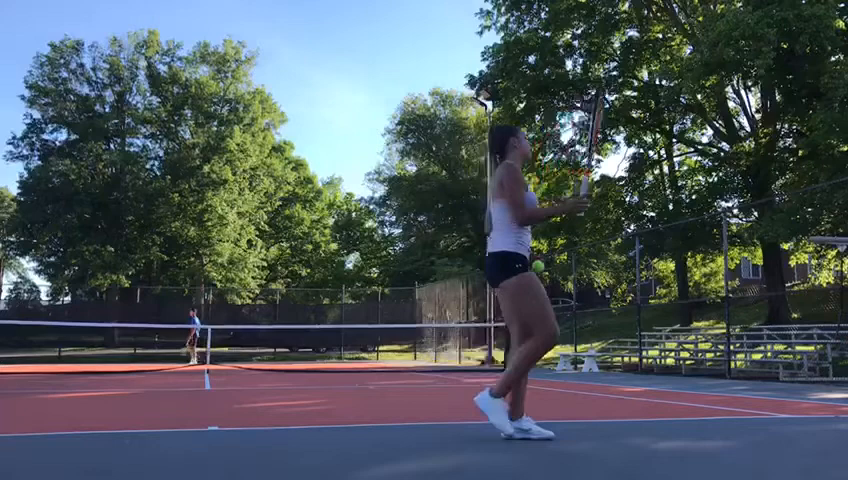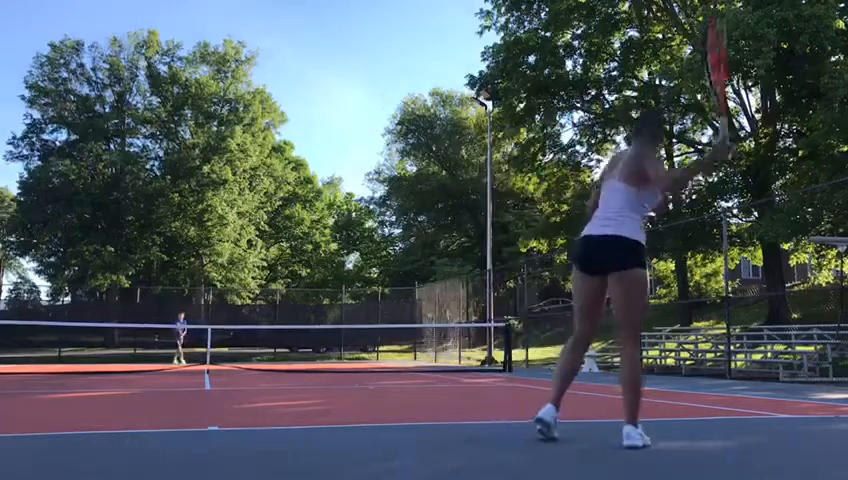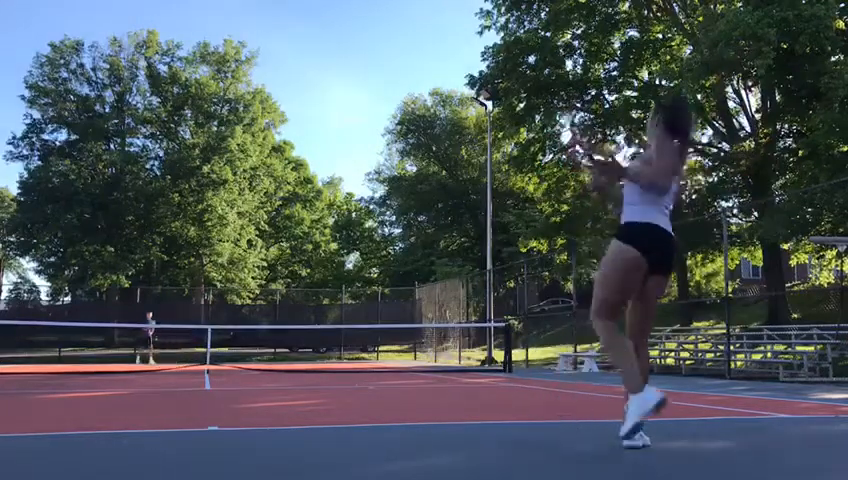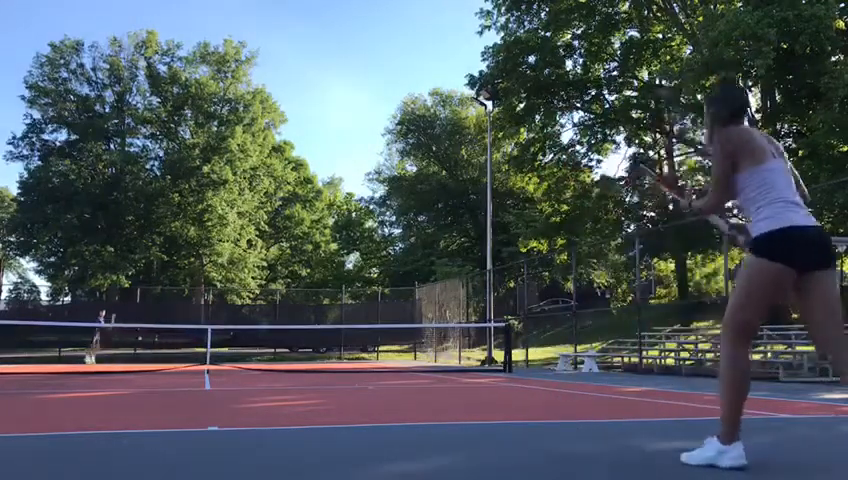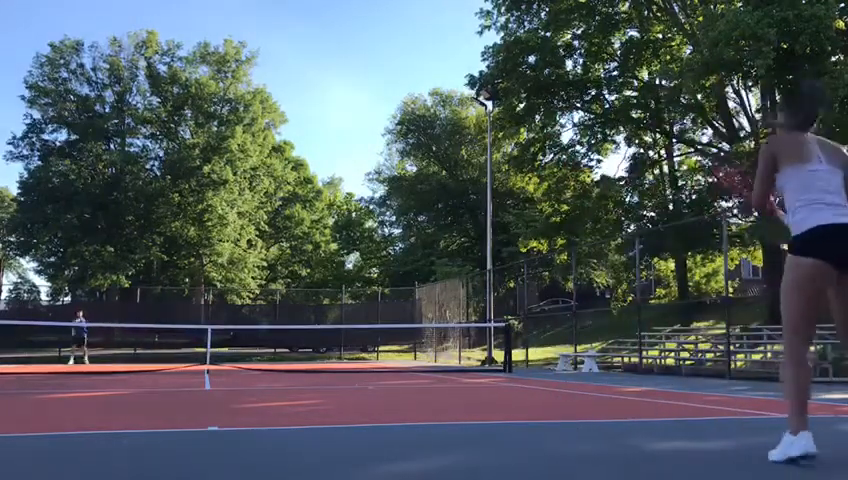
dt=1s
person 1, frame 1
left shoulder: (502, 174)
right shoulder: (510, 170)
right elbow: (521, 216)
right wrist: (564, 208)
left hip: (500, 260)
right hip: (509, 260)
left knee: (523, 340)
right knee: (547, 333)
left ankle: (514, 417)
right ankle: (495, 394)
person 1, frame 2
left shoulder: (615, 159)
right shoulder: (647, 158)
right elbow: (667, 183)
right wrist: (709, 160)
left hip: (588, 242)
right hip: (623, 247)
left knee: (581, 334)
right knee: (630, 340)
left ankle: (550, 408)
right ankle: (631, 426)
person 1, frame 3
left shoulder: (661, 142)
right shoulder: (676, 156)
left elbow: (659, 182)
left wrist: (621, 170)
right wrist: (609, 175)
left hip: (638, 235)
right hip: (663, 244)
left knee: (602, 316)
right knee: (638, 336)
left ankle: (640, 391)
right ankle: (632, 425)
person 1, frame 4
left shoulder: (726, 139)
right shoulder: (769, 141)
left elbow: (716, 201)
left wrist: (693, 205)
left hip: (778, 243)
right hip: (814, 239)
left knee: (734, 338)
left ankle: (727, 442)
person 1, frame 5
left shoulder: (774, 143)
left elbow: (760, 203)
left wrist: (776, 210)
left hip: (813, 242)
left knee: (794, 343)
left ankle: (798, 433)
